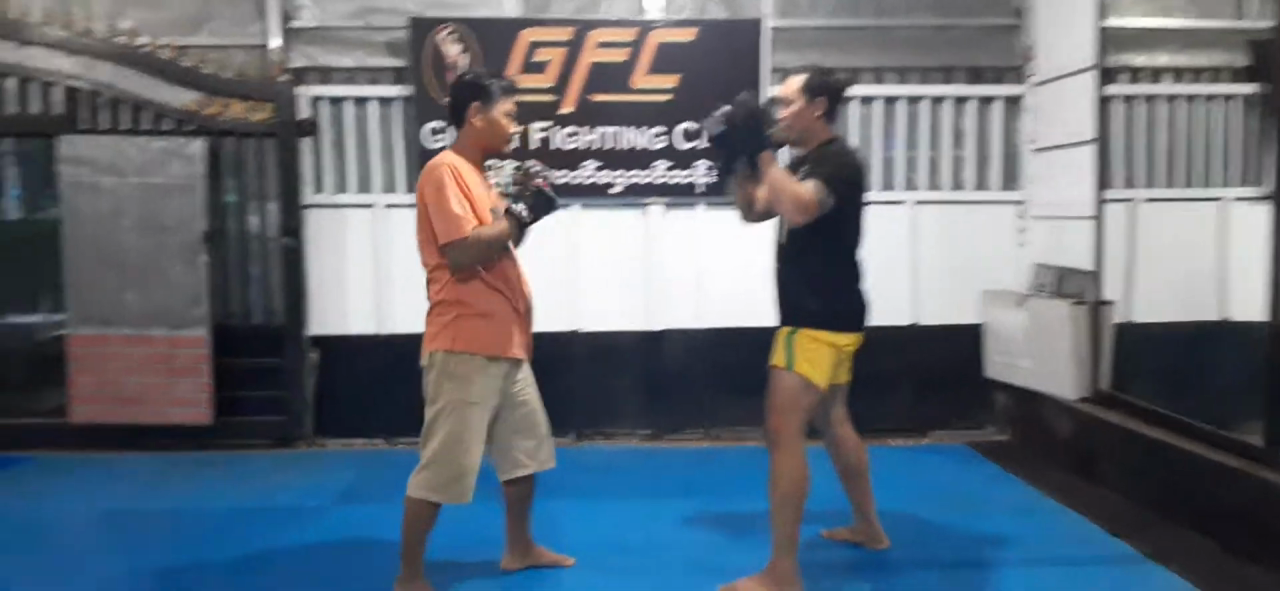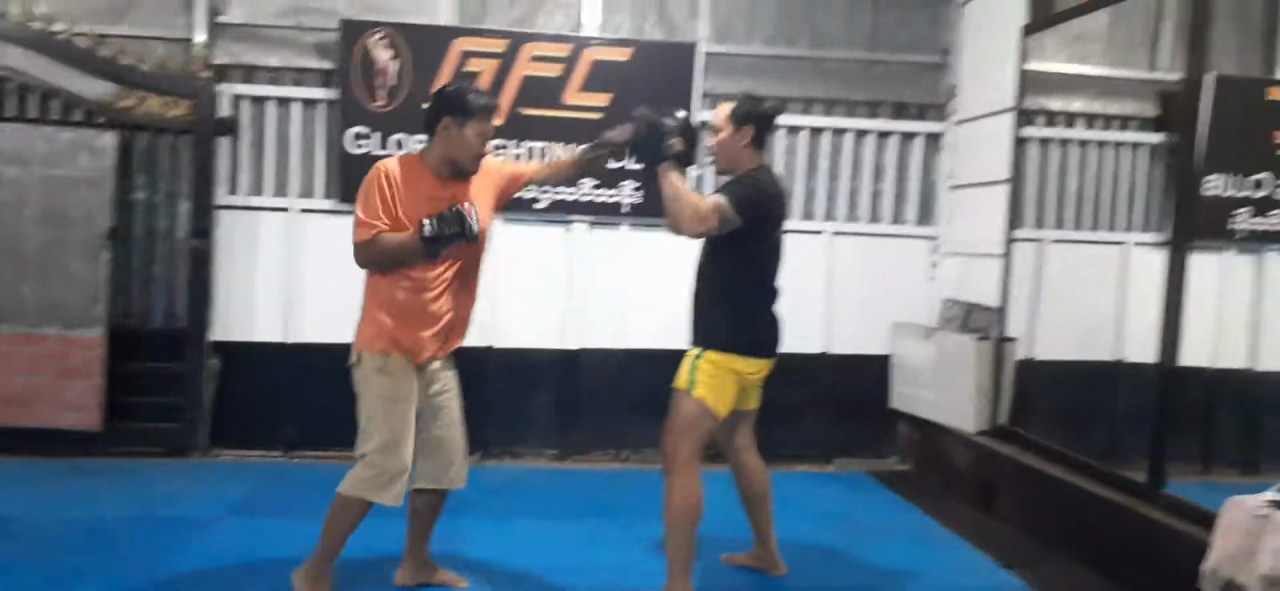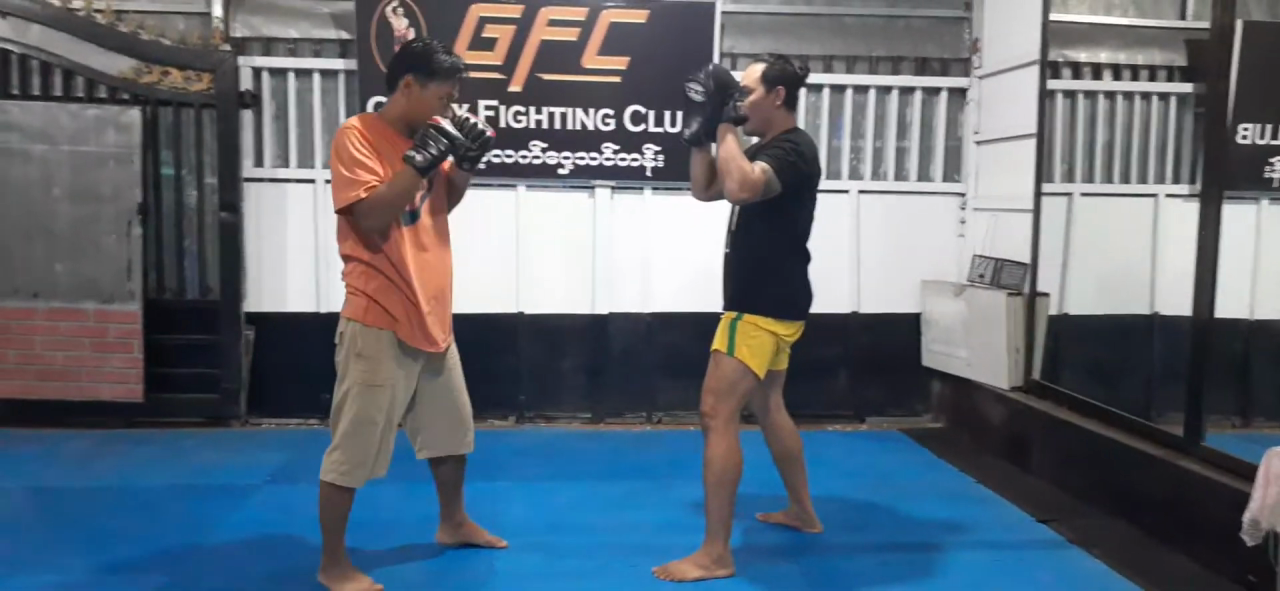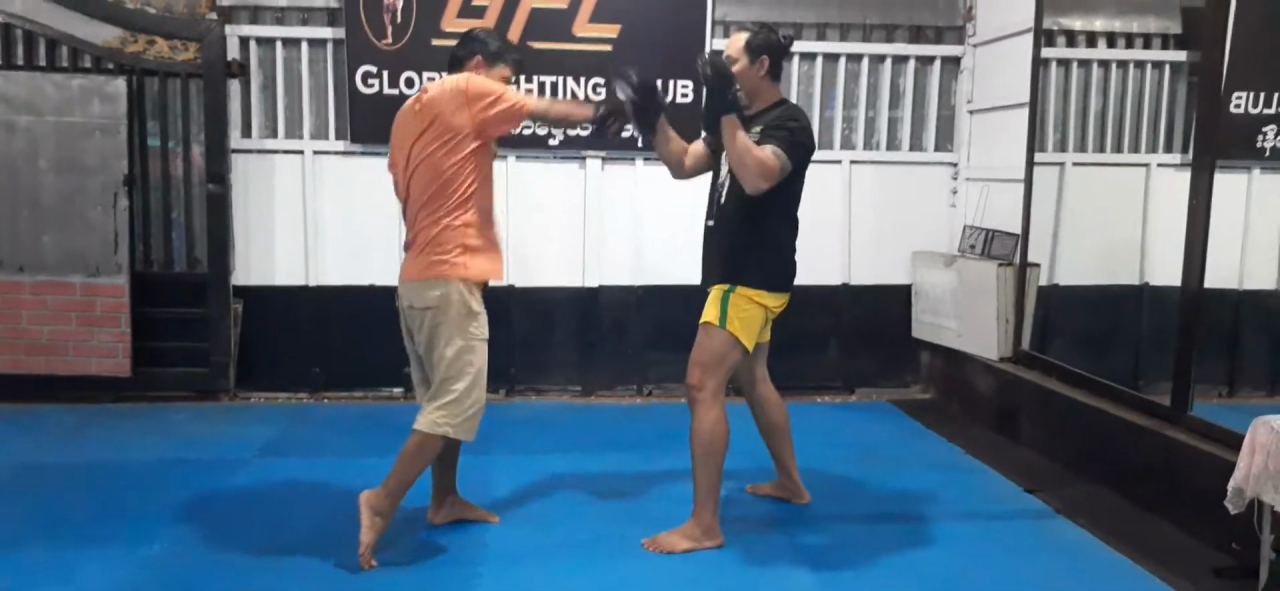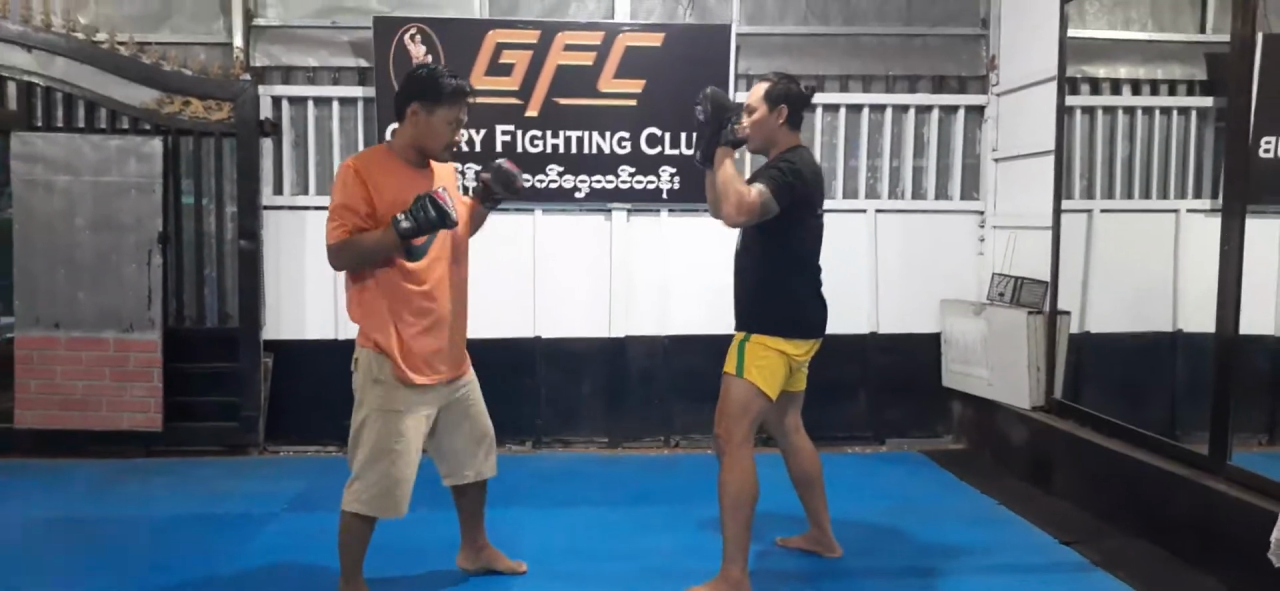
dt=1s
person 1, frame 1
left shoulder: (473, 172)
right shoulder: (445, 169)
right elbow: (464, 254)
left wrist: (519, 212)
right wrist: (516, 214)
left hip: (502, 342)
right hip: (463, 345)
left knee: (527, 446)
right knee: (445, 464)
left ankle: (520, 546)
person 1, frame 2
left shoulder: (487, 175)
right shoulder: (389, 174)
left elbow: (544, 171)
right elbow: (367, 253)
left wrist: (593, 154)
right wrist: (433, 230)
left hip: (437, 352)
right hip: (388, 348)
left knee: (444, 461)
right knee: (382, 464)
person 1, frame 3
left shoulder: (425, 136)
right shoulder: (356, 135)
left elbow: (445, 201)
right elbow: (373, 218)
left wrist: (463, 161)
right wrist: (419, 158)
left hip: (431, 319)
right hip: (378, 324)
left knee: (451, 427)
right knee: (356, 444)
left ankle: (454, 523)
person 1, frame 4
left shoulder: (410, 111)
right shoulder: (465, 92)
right elbow: (545, 110)
right wrist: (601, 111)
left hip: (422, 276)
right hip: (448, 277)
left knee: (450, 394)
right knee: (455, 400)
left ankle: (445, 499)
right ankle: (381, 500)
person 1, frame 5
left shoulder: (443, 170)
right shoulder: (361, 170)
right elbow: (340, 254)
left wrist: (486, 199)
right wrist: (406, 225)
left hip: (448, 351)
right hip: (390, 359)
left knee: (474, 451)
right knee: (379, 478)
person 2, frame 1
left shoulder: (837, 161)
right shoulder: (806, 161)
left elbow: (794, 212)
right elbow: (755, 209)
left wrist: (765, 152)
right wrist: (739, 165)
left hip: (821, 319)
right hip: (820, 315)
left knee: (783, 431)
right knee: (832, 420)
right ankle: (869, 527)
person 2, frame 2
left shoulder: (756, 188)
right shoulder: (745, 187)
left elbow: (694, 220)
right elbow: (682, 222)
left wrist: (666, 161)
right wrist: (673, 165)
left hip: (728, 345)
right hip: (744, 342)
left knee: (679, 452)
right knee: (738, 445)
person 2, frame 3
left shoulder: (793, 150)
right shoulder: (767, 149)
left elbow: (738, 188)
right elbow: (705, 189)
left wrist: (725, 124)
right wrist: (700, 131)
left hip: (764, 306)
right hip: (768, 302)
left knee: (717, 414)
right knee: (767, 406)
left ankle: (715, 554)
right ankle: (803, 511)
person 2, frame 4
left shoulder: (788, 123)
right shoulder: (739, 121)
left elbow: (756, 178)
right elbow: (684, 165)
left wrist: (725, 113)
right wrist: (653, 117)
left hip: (753, 278)
right hip: (740, 274)
left knee: (703, 386)
right knee: (753, 378)
left ankle: (704, 524)
right ankle: (790, 482)
person 2, frame 5
left shoulder: (793, 168)
right shoulder: (782, 167)
left elbow: (737, 212)
right elbow: (724, 208)
left wrist: (724, 145)
right wrist: (712, 152)
left hip: (774, 327)
right hip: (790, 323)
left knee: (731, 437)
right knee: (786, 427)
right ankle: (822, 536)
